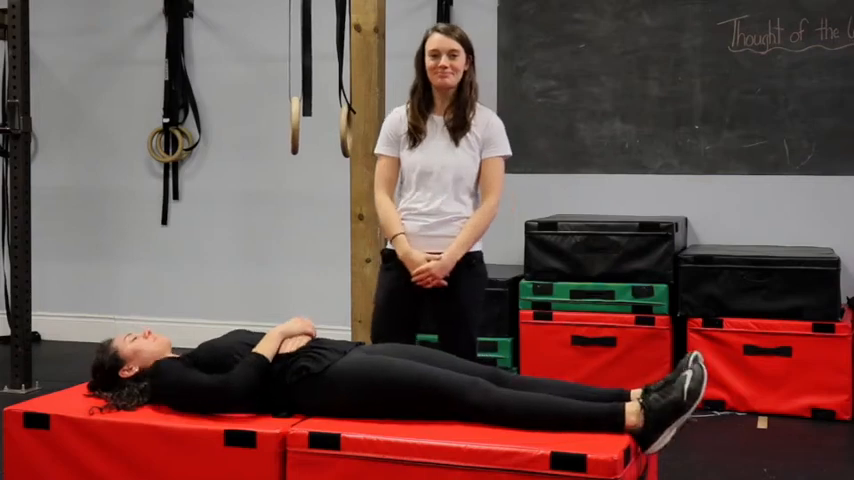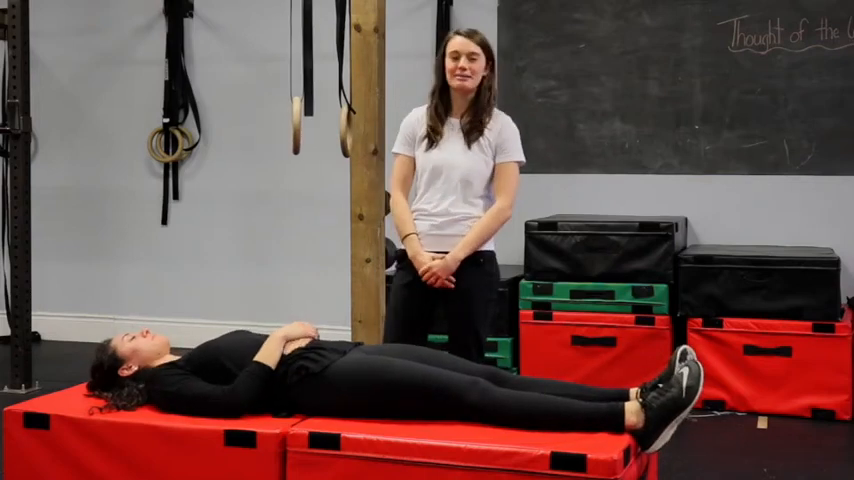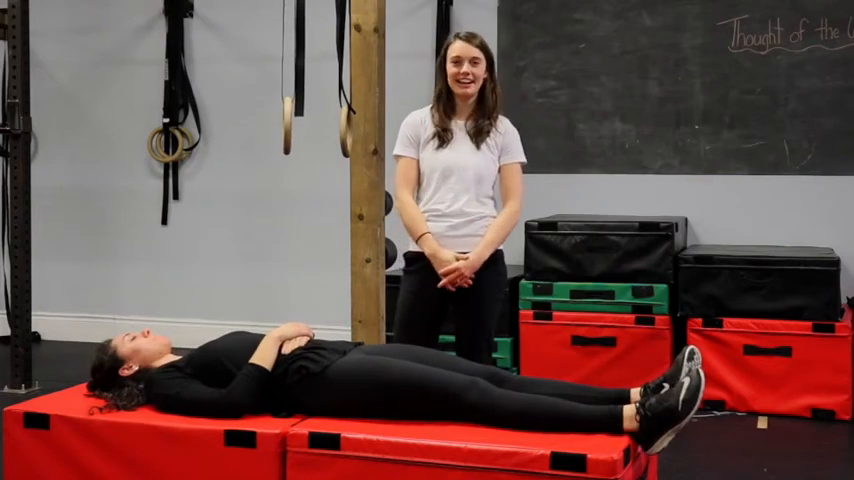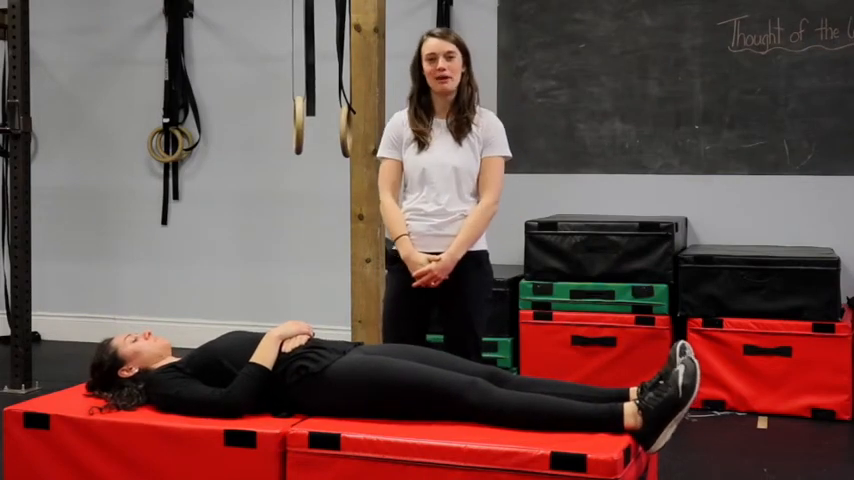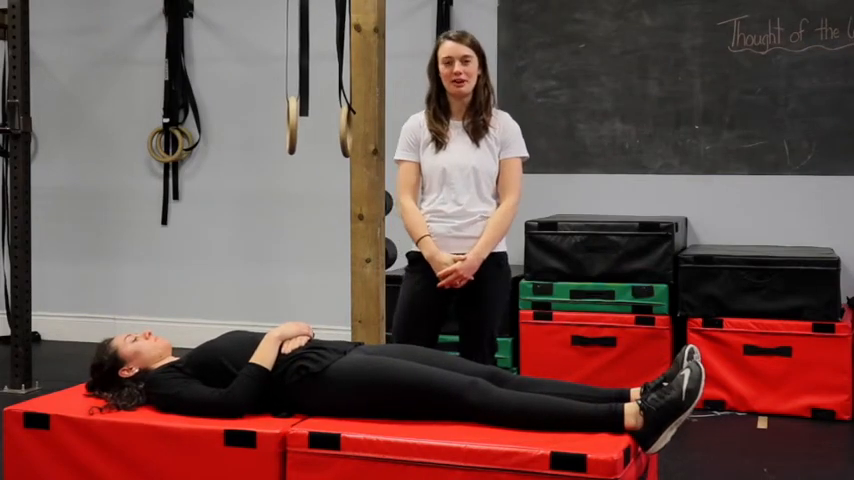
dt=1s
person 1, frame 1
left shoulder: (192, 359)
right shoulder: (168, 381)
right elbow: (234, 390)
left wrist: (287, 336)
right wrist: (276, 334)
left hip: (340, 356)
right hip: (317, 382)
left knee: (491, 376)
right knee: (473, 397)
left ankle: (638, 397)
right ankle: (634, 419)
person 1, frame 2
left shoulder: (191, 358)
right shoulder: (167, 385)
right elbow: (239, 400)
left wrist: (285, 337)
right wrist: (278, 339)
left hip: (340, 354)
right hip: (319, 383)
left knee: (490, 375)
right knee: (472, 397)
left ankle: (637, 395)
right ankle: (632, 418)
person 1, frame 3
left shoulder: (192, 359)
right shoulder: (166, 385)
right elbow: (237, 402)
left wrist: (284, 336)
right wrist: (274, 339)
left hip: (338, 354)
right hip: (318, 383)
left knee: (490, 375)
right knee: (473, 396)
left ankle: (637, 397)
right ankle: (632, 420)
person 1, frame 4
left shoulder: (194, 360)
right shoulder: (167, 387)
right elbow: (236, 402)
left wrist: (288, 335)
right wrist: (274, 339)
left hip: (341, 355)
right hip: (318, 382)
left knee: (491, 376)
right knee: (474, 397)
left ankle: (637, 395)
right ankle: (633, 420)
person 1, frame 5
left shoulder: (194, 359)
right shoulder: (167, 386)
right elbow: (237, 402)
left wrist: (288, 336)
right wrist: (275, 340)
left hip: (342, 355)
right hip: (319, 382)
left knee: (490, 375)
right knee: (474, 397)
left ankle: (636, 396)
right ankle: (633, 420)
person 2, frame 1
left shoulder: (486, 123)
right shoulder: (399, 120)
left elbow: (490, 202)
right elbow: (383, 194)
left wrist: (448, 258)
right wrist: (406, 251)
left hip: (462, 262)
right hip: (402, 260)
left knee: (459, 363)
person 2, frame 2
left shoulder: (501, 127)
right shoulder: (417, 121)
left elbow: (503, 205)
right elbow: (398, 194)
left wrist: (453, 258)
right wrist: (416, 252)
left hip: (472, 261)
right hip: (415, 258)
left knee: (466, 362)
person 2, frame 3
left shoulder: (502, 130)
right shoulder: (417, 123)
left elbow: (513, 205)
right elbow: (404, 196)
left wrist: (475, 258)
right wrist: (435, 252)
left hip: (483, 263)
right hip: (424, 258)
left knee: (474, 362)
person 2, frame 4
left shoulder: (486, 124)
right shoulder: (401, 124)
left elbow: (489, 200)
right elbow: (387, 196)
left wrist: (449, 258)
right wrist: (409, 253)
left hip: (467, 260)
right hip: (408, 261)
left knee: (464, 362)
person 2, frame 5
left shoulder: (503, 126)
right shoulder: (417, 126)
left elbow: (509, 200)
right elbow: (406, 199)
left wrist: (474, 257)
right wrist: (433, 253)
left hip: (486, 261)
right hip: (427, 259)
left knee: (477, 362)
